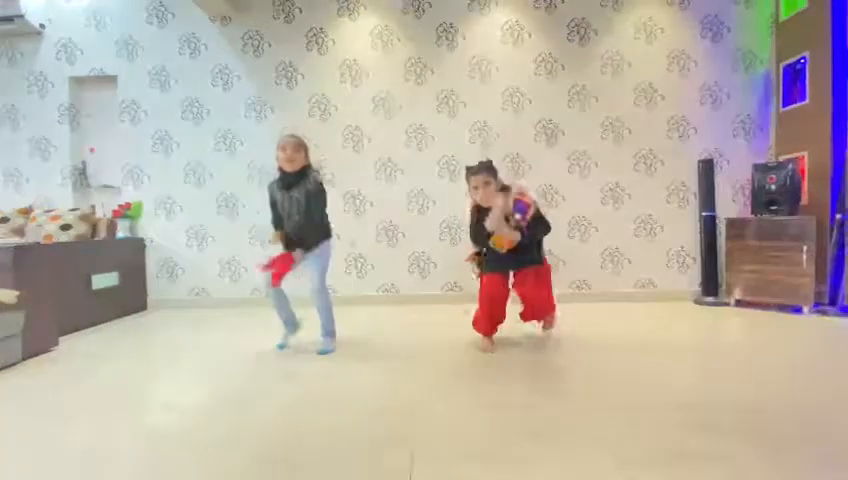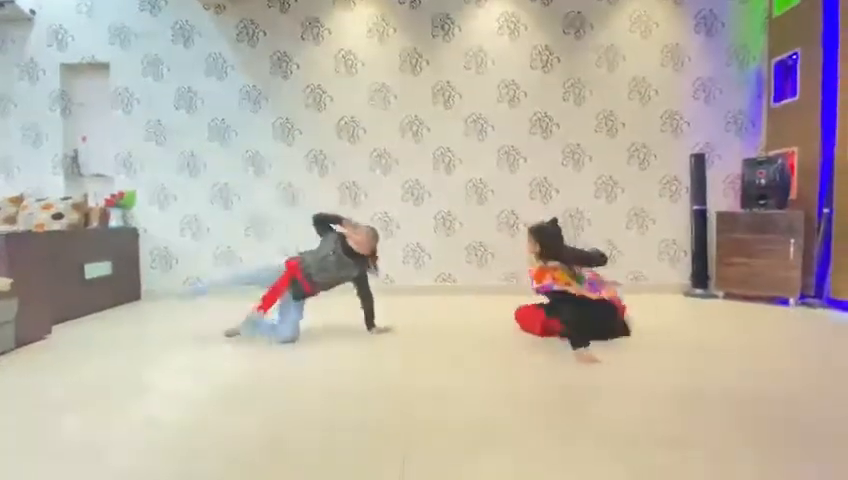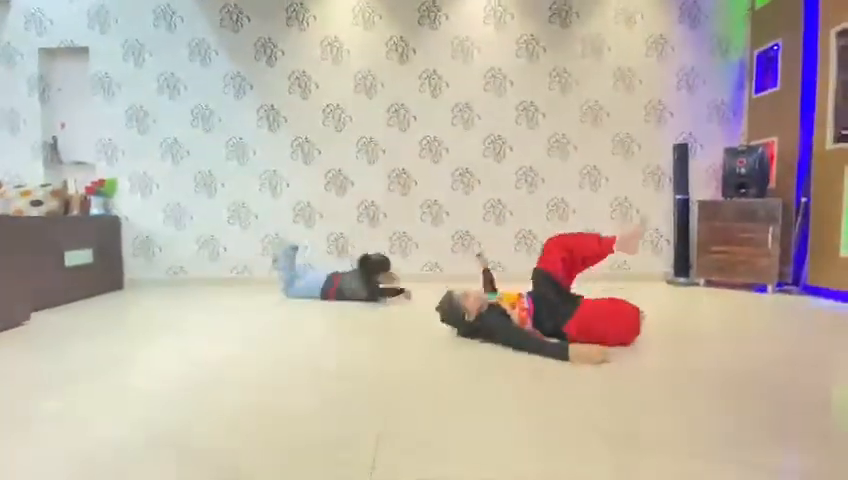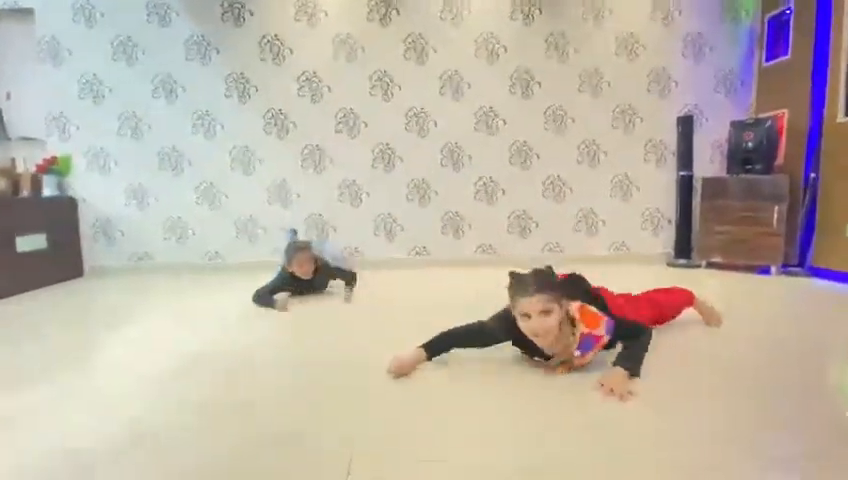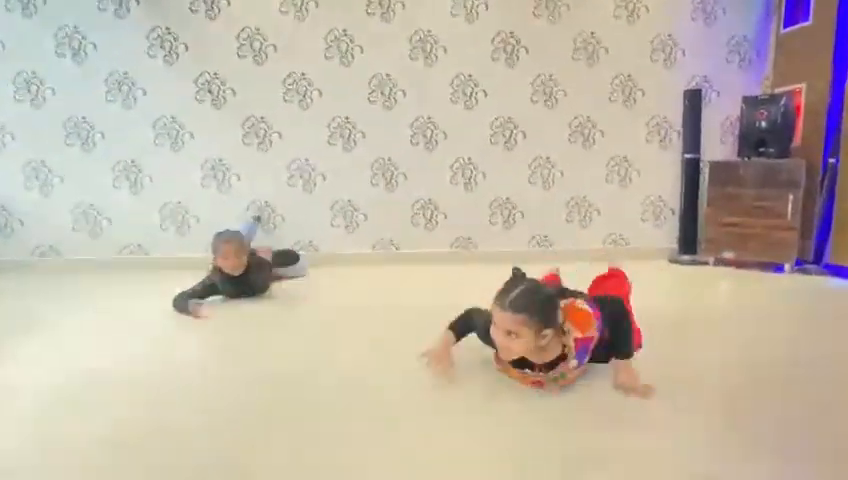
dt=1s
person 1, frame 1
right shoulder: (478, 211)
left elbow: (544, 228)
right elbow: (478, 241)
left wrist: (516, 235)
right wrist: (494, 216)
left hip: (526, 255)
right hip: (496, 256)
left ankle: (546, 314)
right ankle: (486, 331)
person 1, frame 2
left shoulder: (543, 276)
right shoulder: (568, 253)
left elbow: (567, 313)
right elbow: (601, 257)
left wrist: (579, 348)
left knee: (522, 314)
person 1, frame 3
left shoulder: (483, 307)
right shoulder: (490, 323)
right elbow: (526, 343)
left wrist: (484, 269)
right wrist: (572, 350)
right hip: (561, 318)
left knee: (558, 245)
right knee: (627, 317)
left ankle: (617, 243)
person 1, frame 4
left shoulder: (592, 321)
right shoulder: (512, 324)
left elbow: (641, 332)
right elbow: (461, 334)
left wrist: (622, 370)
right wrist: (419, 354)
left hip: (594, 301)
person 1, frame 5
left shoulder: (581, 323)
right shoulder: (503, 323)
left elbow: (615, 306)
left wrist: (624, 365)
left ankle: (612, 276)
right ankle: (552, 281)
person 2, frame 1
left shoulder: (313, 184)
right shoulder: (274, 187)
left elbow: (317, 221)
right elbow: (277, 220)
right wrist: (284, 243)
left hip: (317, 243)
right hip: (291, 244)
left knee: (317, 287)
left ankle: (329, 336)
right ankle: (291, 325)
person 2, frame 2
left shoulder: (357, 268)
right shoulder: (334, 238)
left elbow: (366, 297)
right elbow: (317, 218)
left wrist: (371, 326)
right wrist: (341, 220)
left hip: (297, 293)
right hip: (289, 272)
left knee: (286, 335)
right knee: (240, 279)
left ankle: (250, 325)
person 2, frame 3
right shoulder: (369, 292)
right wrist: (402, 291)
left hip: (331, 279)
right hip: (324, 289)
left knee: (306, 274)
right knee: (289, 289)
right ankle: (289, 253)
person 2, frame 4
left shoulder: (322, 267)
right shoulder: (285, 278)
left elbow: (351, 275)
right elbow: (257, 296)
left wrist: (349, 289)
right wrist: (275, 303)
right ankle: (293, 235)
person 2, frame 5
left shoulder: (258, 261)
right shoulder: (214, 280)
left elbow: (294, 257)
left wrist: (272, 255)
left knee: (301, 269)
right ankle: (254, 223)
